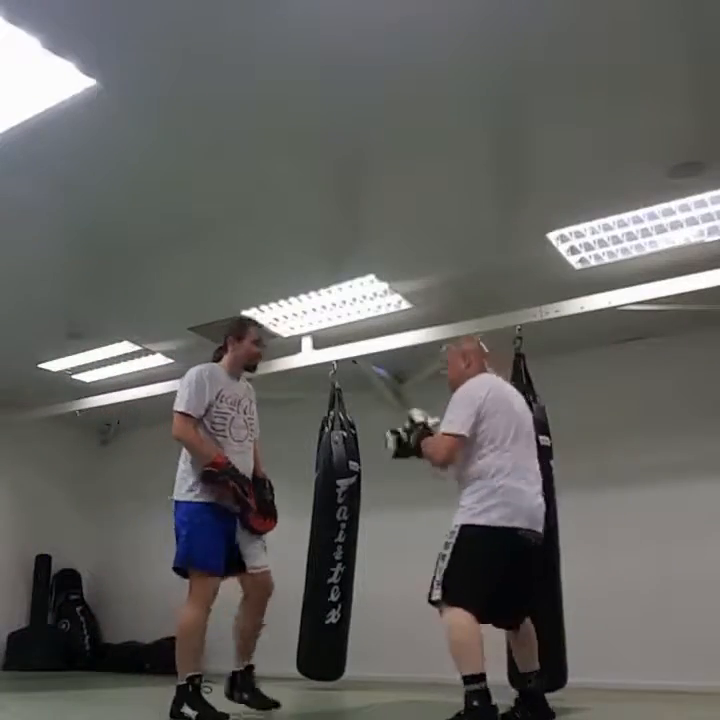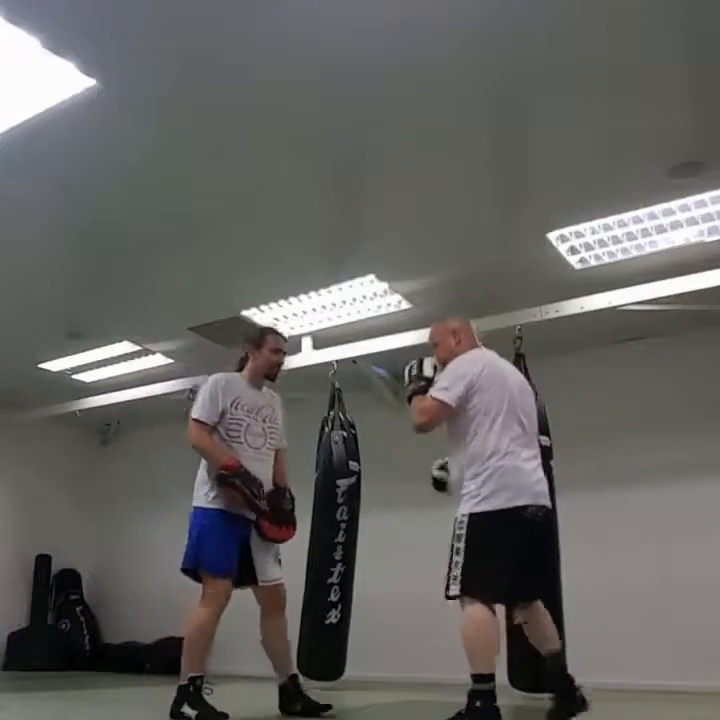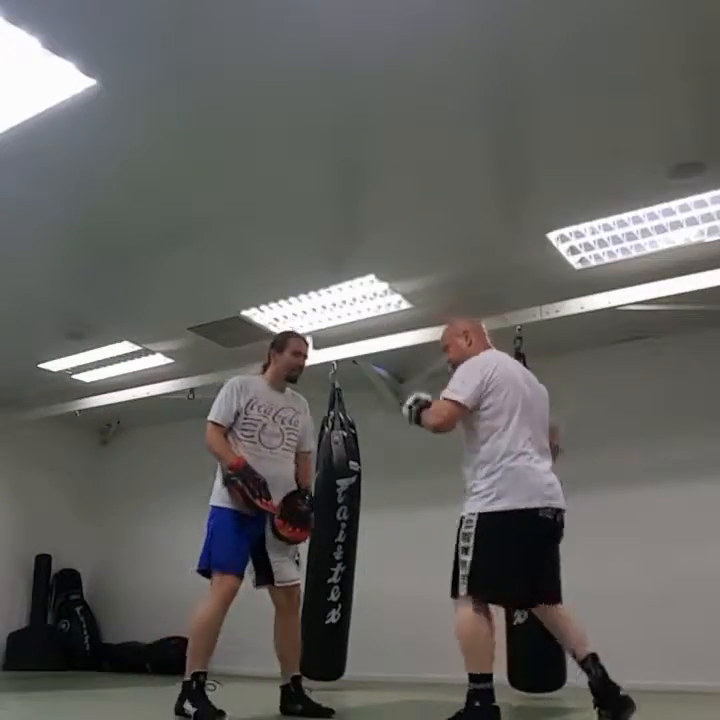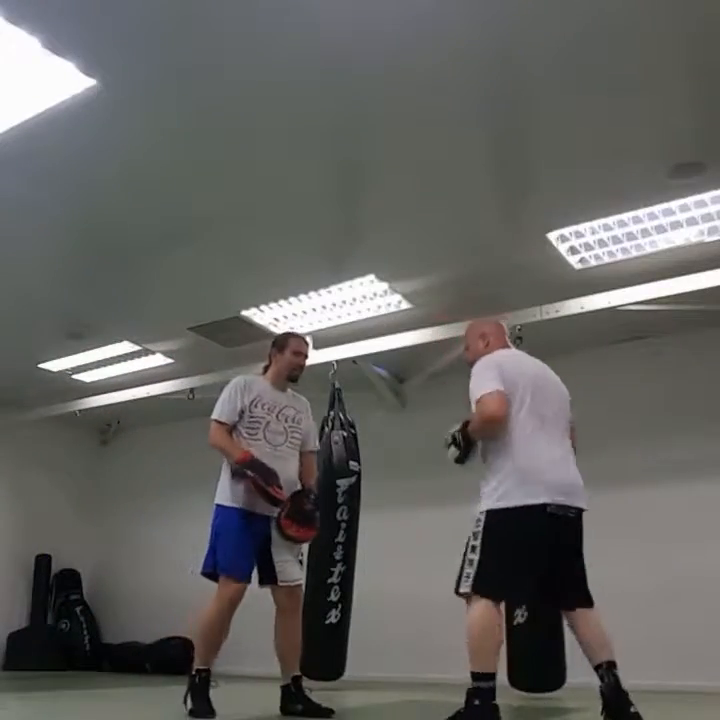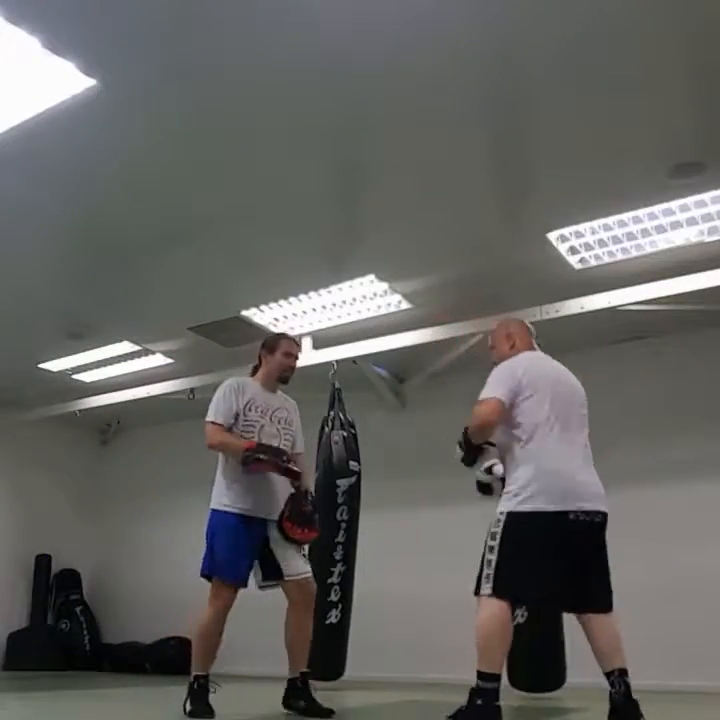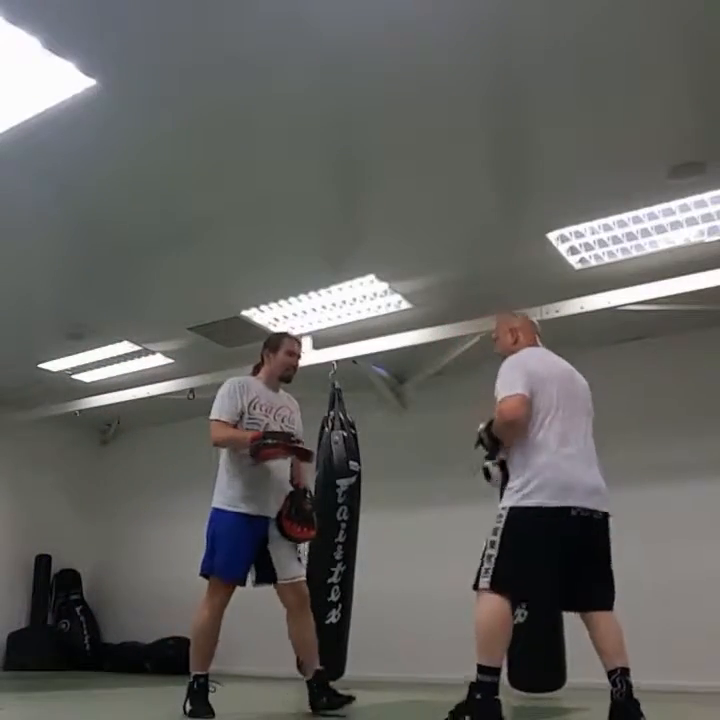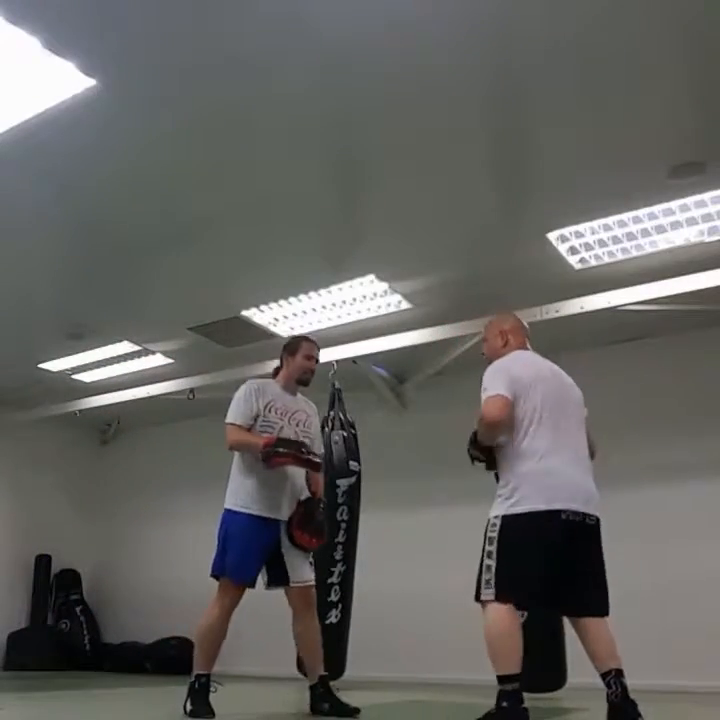
dt=0.2s
person 1, frame 1
left shoulder: (472, 391)
right shoulder: (511, 396)
left elbow: (443, 454)
left wrist: (422, 438)
right wrist: (427, 437)
left hip: (489, 516)
right hip: (526, 517)
left knee: (454, 602)
right knee: (512, 613)
person 1, frame 2
left shoulder: (465, 365)
right shoulder: (511, 373)
left elbow: (422, 419)
left wrist: (417, 387)
right wrist: (459, 461)
left hip: (493, 499)
right hip: (530, 498)
left knee: (474, 596)
right knee: (524, 597)
right ankle: (564, 686)
person 1, frame 3
left shoulder: (478, 366)
right shoulder: (529, 378)
left elbow: (439, 420)
right elbow: (552, 444)
left wrist: (417, 408)
left hip: (501, 500)
right hip: (544, 500)
left knee: (471, 598)
right knee: (544, 599)
person 1, frame 4
left shoulder: (491, 364)
right shoulder: (549, 374)
left elbow: (492, 413)
left wrist: (464, 436)
left hip: (515, 497)
right hip: (565, 497)
left knee: (481, 596)
right knee: (575, 602)
person 1, frame 5
left shoulder: (511, 369)
right shoulder: (569, 378)
left elbow: (484, 418)
left wrist: (469, 440)
left hip: (533, 501)
right hip: (587, 503)
left knee: (494, 595)
right knee: (594, 605)
person 1, frame 6
left shoulder: (519, 363)
right shoulder: (573, 374)
left elbow: (511, 414)
left wrist: (491, 436)
left hip: (538, 497)
right hip: (589, 499)
left knee: (494, 591)
right knee: (596, 605)
person 1, frame 7
left shoulder: (504, 368)
right shoulder: (564, 379)
left elbow: (494, 415)
right elbow: (587, 448)
left wrist: (481, 443)
left hip: (526, 502)
right hip: (580, 504)
left knee: (498, 599)
right knee: (586, 609)
person 2, frame 1
left shoulder: (248, 391)
right shoulder: (202, 376)
right elbow: (181, 429)
left wrist: (261, 482)
right wrist: (222, 467)
right hip: (202, 499)
left knee: (261, 585)
right knee: (204, 590)
left ankle: (241, 677)
person 2, frame 2
left shoulder: (273, 402)
right shoulder: (220, 384)
right elbow: (196, 435)
left wrist: (283, 493)
right wrist: (233, 471)
left hip: (257, 512)
right hip: (218, 507)
left knee: (274, 598)
right knee: (215, 594)
person 2, frame 3
left shoulder: (300, 405)
right shoulder: (240, 387)
right elbow: (212, 436)
right hip: (233, 506)
left knee: (289, 598)
right knee: (223, 588)
right ankle: (192, 689)
person 2, frame 4
left shoulder: (301, 405)
right shoulder: (243, 387)
left elbow: (307, 458)
right elbow: (216, 435)
left wrist: (309, 497)
right wrist: (249, 463)
right hip: (238, 506)
left knee: (291, 599)
right knee: (230, 591)
right ankle: (199, 681)
person 2, frame 5
left shoulder: (289, 406)
right shoulder: (234, 388)
right elbow: (213, 437)
right wrist: (253, 449)
left hip: (279, 514)
right hip: (234, 509)
left knee: (304, 593)
right knee: (222, 596)
left ankle: (297, 688)
right ankle: (198, 688)
person 2, frame 6
left shoulder: (291, 404)
right shoulder: (238, 387)
right elbow: (218, 434)
right wrist: (259, 439)
left hip: (278, 513)
right hip: (235, 508)
left knee: (297, 597)
right knee: (218, 594)
left ankle: (318, 686)
right ankle: (197, 688)
person 2, frame 7
left shoulder: (310, 410)
right shoulder: (254, 390)
right elbow: (233, 438)
left hip: (290, 518)
right hip: (248, 511)
left knee: (305, 599)
right knee: (227, 596)
right ankle: (198, 688)
